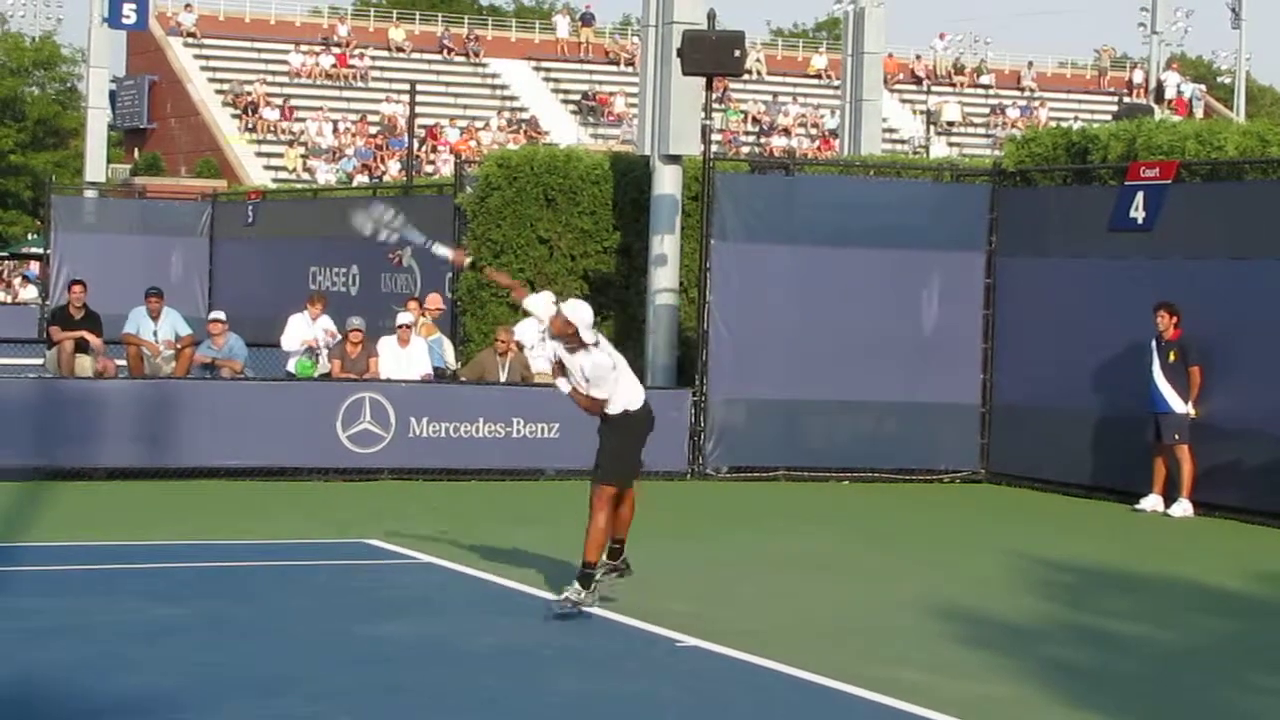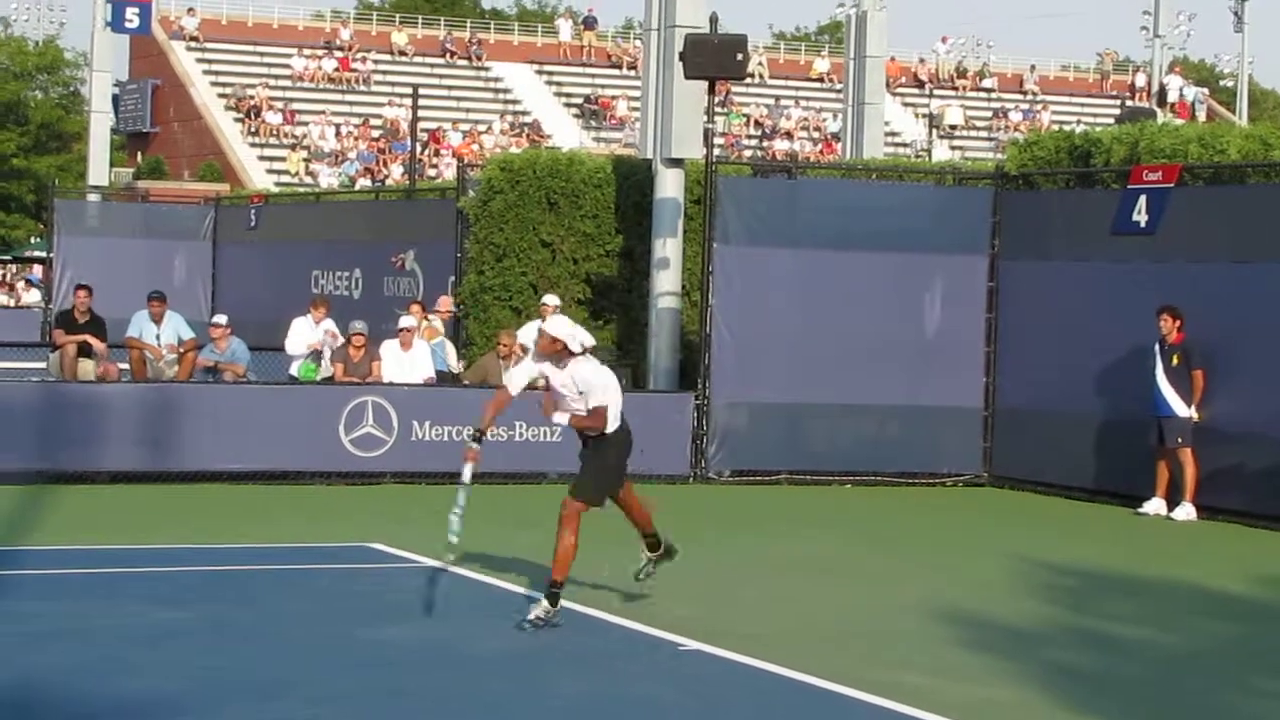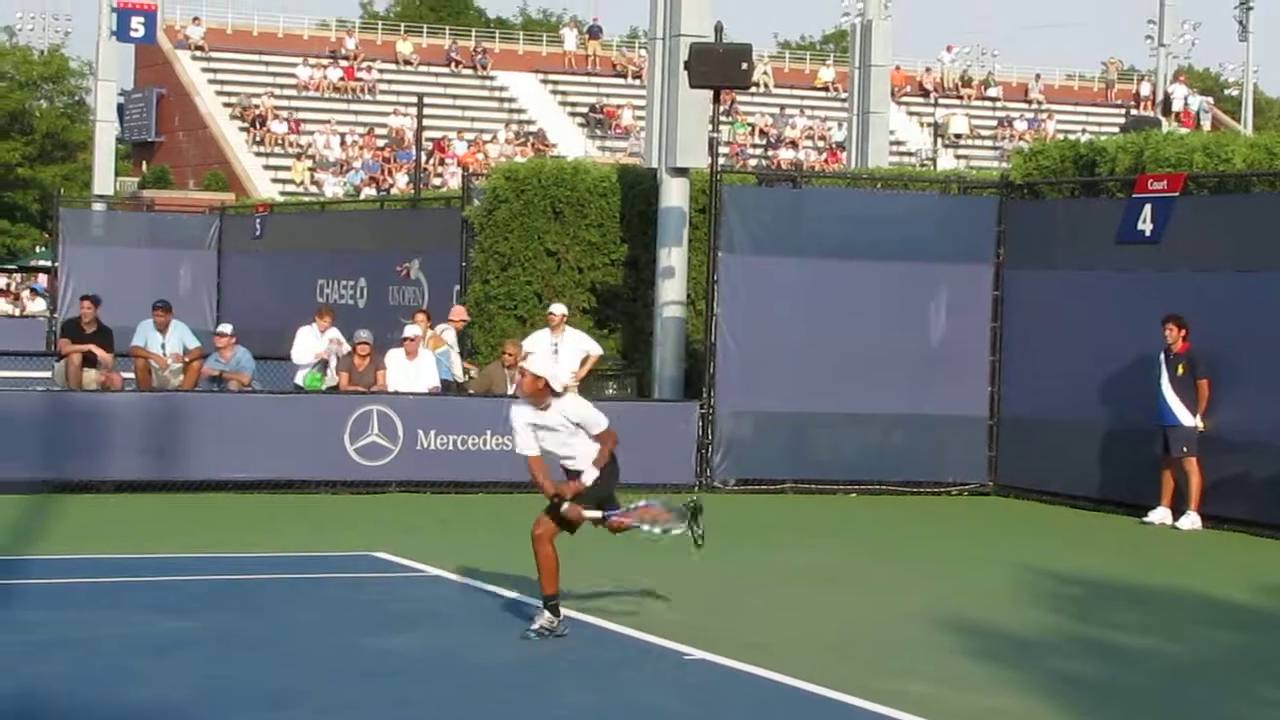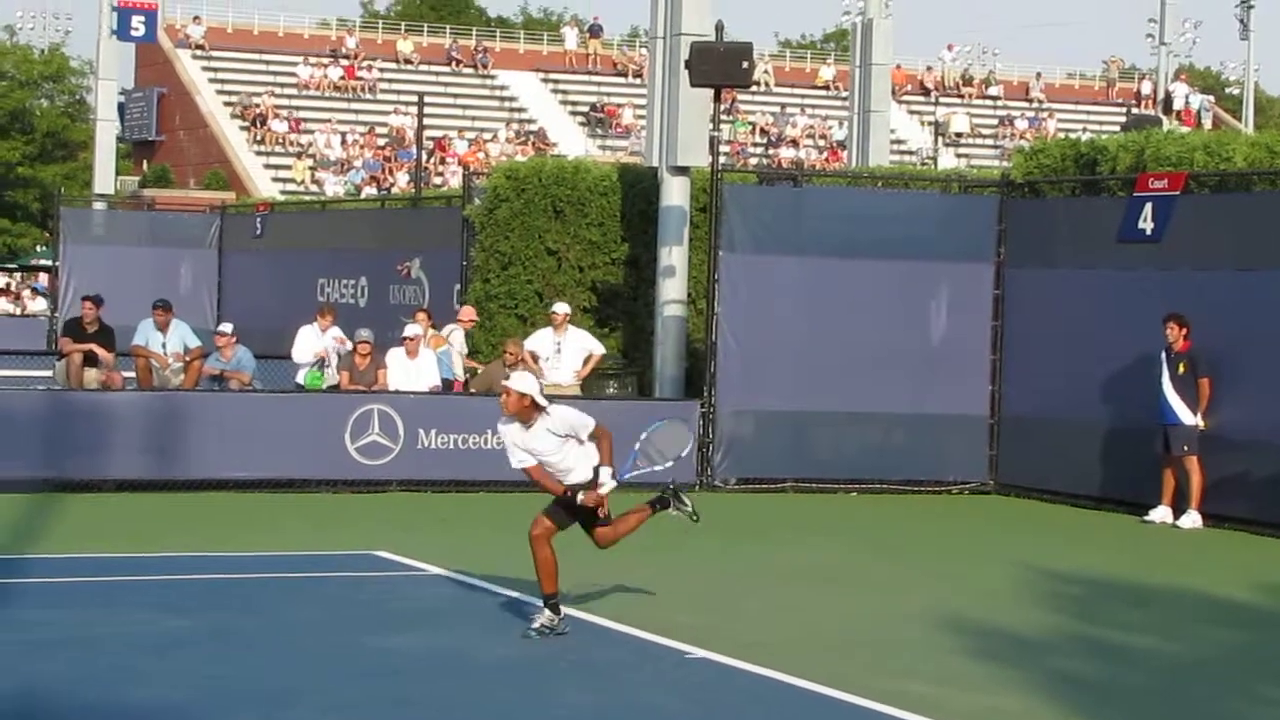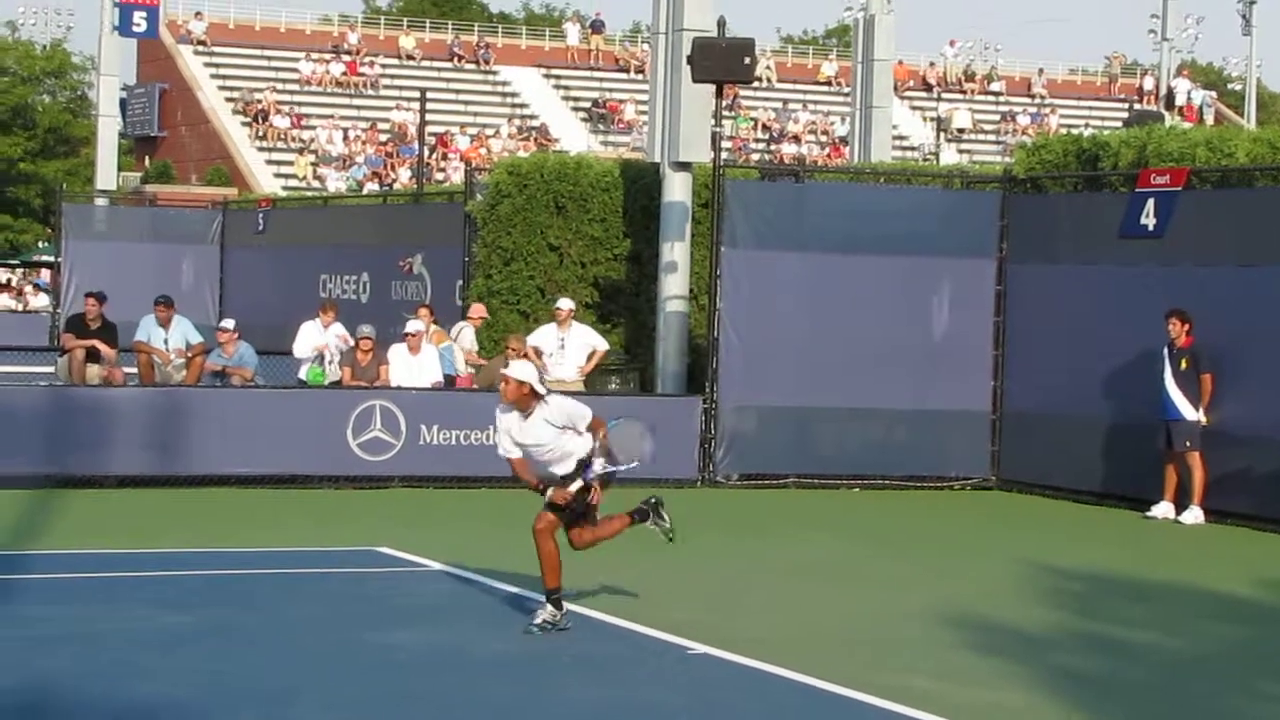
dt=0.1s
person 1, frame 1
left shoulder: (597, 361)
right shoulder: (559, 325)
left elbow: (594, 406)
right elbow: (521, 292)
left wrist: (564, 381)
right wrist: (479, 268)
left hip: (629, 419)
right hip: (615, 417)
left knee: (602, 497)
right knee: (623, 487)
left ankle: (585, 583)
right ankle: (616, 558)
person 1, frame 2
left shoulder: (588, 373)
right shoulder: (535, 360)
left elbow: (597, 423)
right elbow: (503, 394)
left wrist: (559, 415)
right wrist: (478, 435)
left hip: (610, 441)
right hip: (592, 444)
left knee: (569, 514)
right knee: (620, 493)
left ankle: (550, 603)
right ankle: (656, 549)
person 1, frame 3
left shoulder: (573, 406)
right shoulder: (520, 411)
left elbow: (610, 439)
right elbow: (535, 465)
left wrist: (585, 480)
right wrist: (560, 502)
left hip: (596, 472)
right hip: (576, 474)
left knee: (542, 532)
right knee: (615, 523)
left ankle: (552, 615)
person 1, frame 4
left shoulder: (562, 417)
right shoulder: (507, 429)
left elbow: (602, 435)
right elbow: (537, 475)
left wrist: (606, 480)
right wrist: (575, 495)
left hip: (594, 482)
right hip: (570, 488)
left knee: (539, 533)
right knee: (605, 535)
left ankle: (553, 613)
right ankle: (665, 501)
person 1, frame 5
left shoulder: (558, 406)
right shoulder: (504, 416)
left elbow: (599, 427)
right elbow: (518, 466)
left wrist: (596, 473)
right wrist: (547, 489)
left hip: (587, 469)
right hip: (562, 477)
left knee: (543, 527)
right knee: (581, 539)
left ankle: (554, 609)
right ankle: (646, 513)
person 2, frame 1
left shoulder: (1182, 344)
right shoulder: (1155, 343)
left elbow: (1195, 376)
left wrist: (1189, 403)
right wrist: (1156, 399)
left hip: (1176, 408)
right hip: (1158, 407)
left knee: (1181, 452)
right knee: (1159, 452)
left ankle: (1184, 502)
right ankle: (1156, 497)
person 2, frame 2
left shoulder: (1185, 348)
right shoulder: (1158, 346)
left elbow: (1198, 379)
left wrist: (1192, 407)
right wrist: (1159, 403)
left hip: (1179, 412)
right hip: (1161, 411)
left knee: (1184, 455)
right knee: (1162, 455)
left ankle: (1187, 505)
right ankle: (1159, 501)
person 2, frame 3
left shoulder: (1191, 357)
right shoulder: (1164, 356)
left elbow: (1204, 388)
left wrist: (1197, 416)
right wrist: (1165, 412)
left hip: (1184, 421)
right hip: (1167, 420)
left knee: (1190, 464)
right knee: (1167, 464)
left ankle: (1193, 515)
right ankle: (1164, 510)
person 2, frame 4
left shoulder: (1192, 355)
right shoulder: (1165, 354)
left elbow: (1205, 387)
left wrist: (1199, 415)
right wrist: (1166, 411)
left hip: (1185, 420)
right hip: (1167, 419)
left knee: (1190, 463)
right knee: (1168, 463)
left ankle: (1193, 513)
right ankle: (1165, 508)
person 2, frame 5
left shoulder: (1194, 351)
right shoulder: (1167, 350)
left elbow: (1207, 383)
left wrist: (1201, 410)
right wrist: (1168, 407)
left hip: (1187, 416)
right hip: (1170, 414)
left knee: (1193, 459)
right knee: (1170, 459)
left ankle: (1195, 509)
right ankle: (1167, 504)
